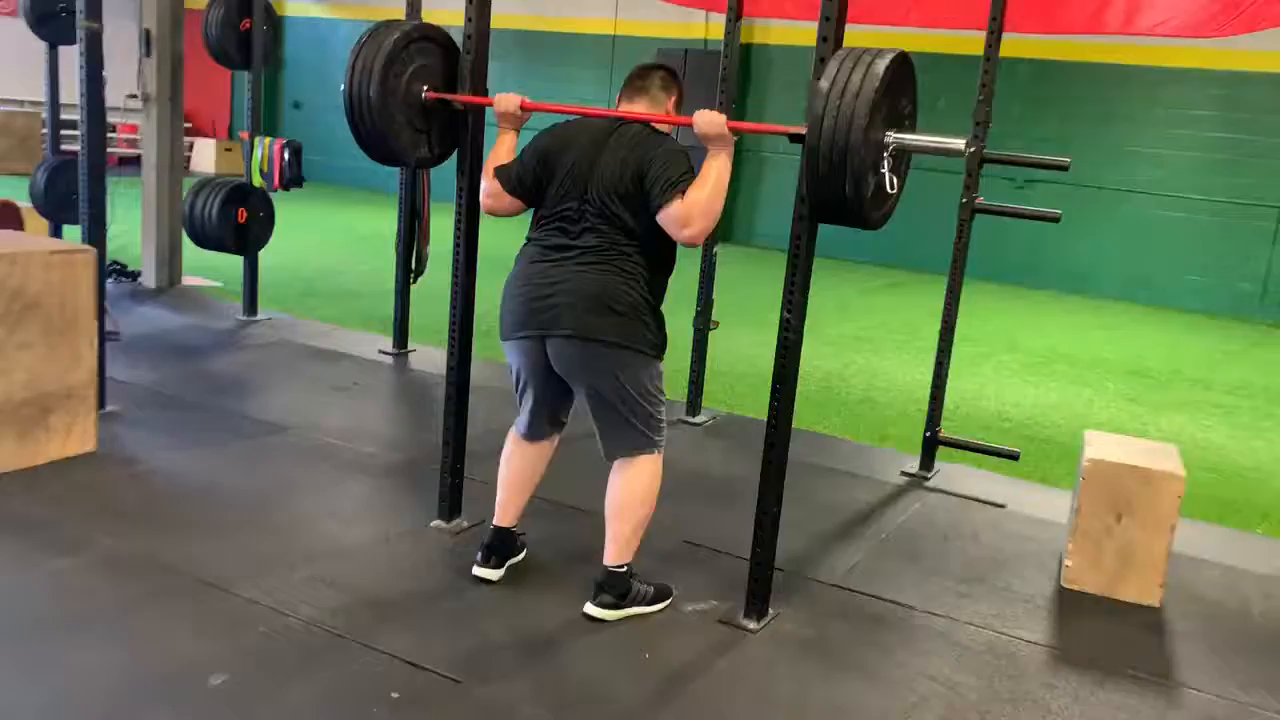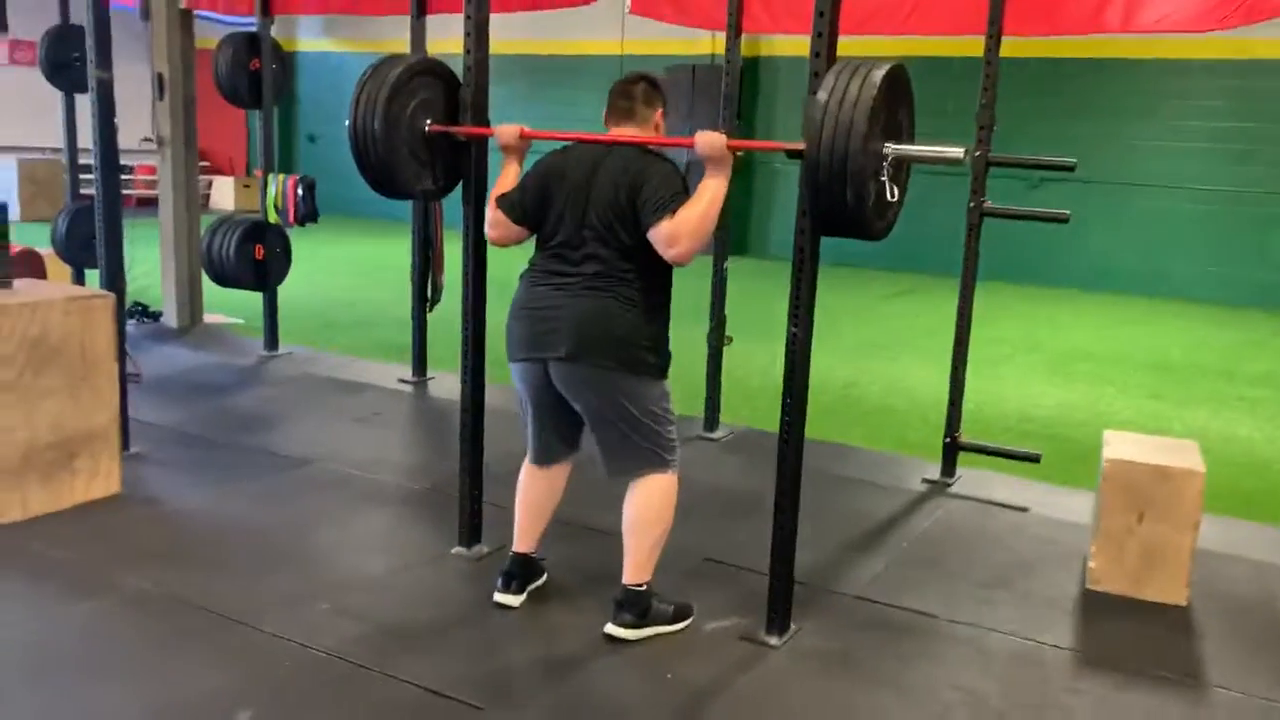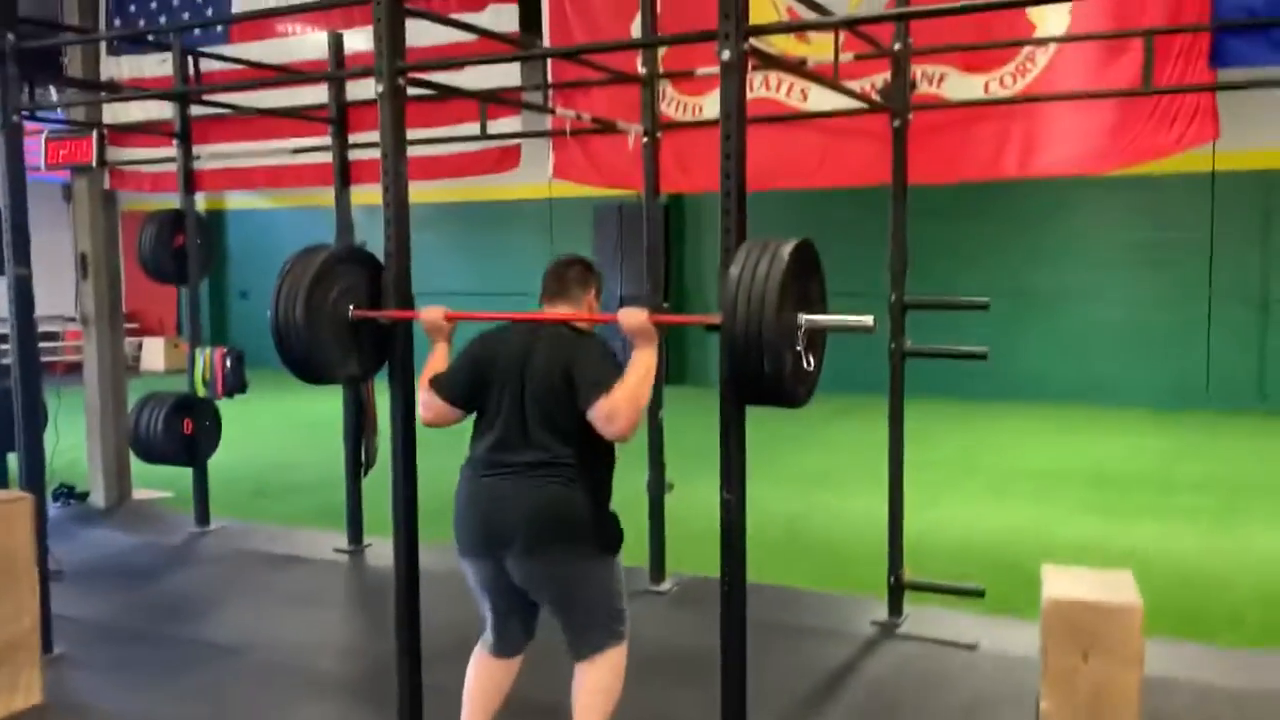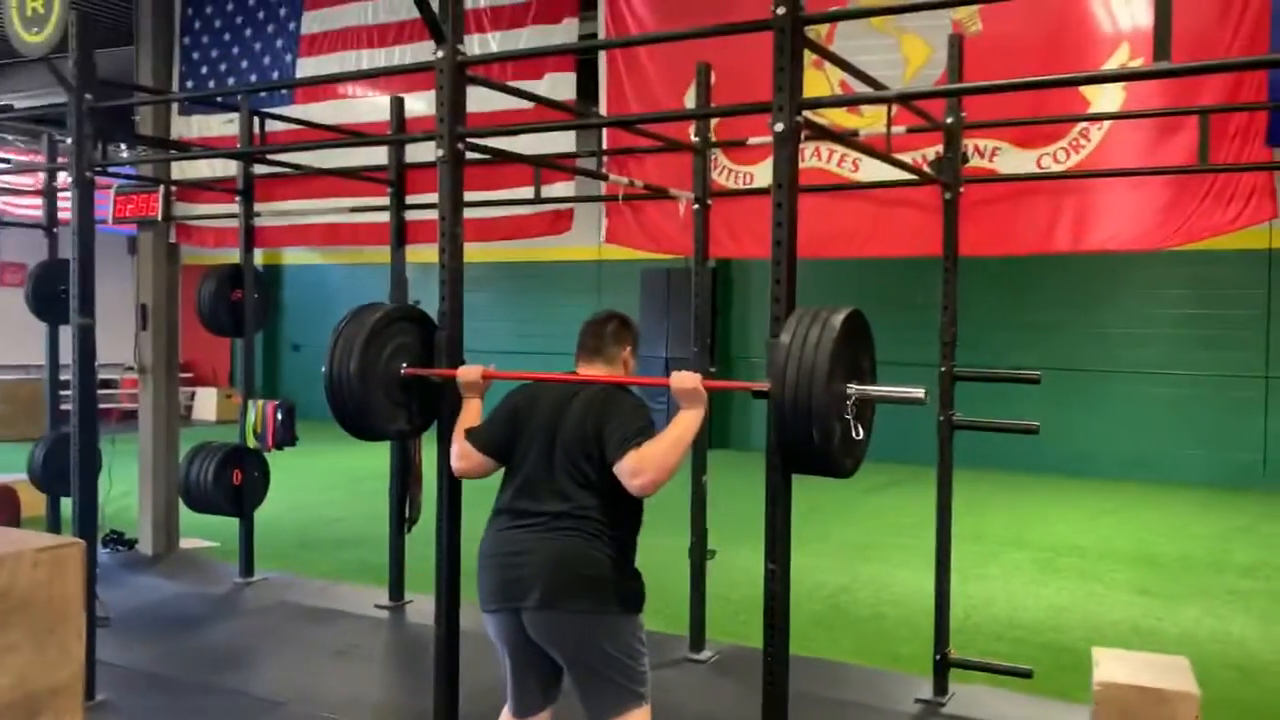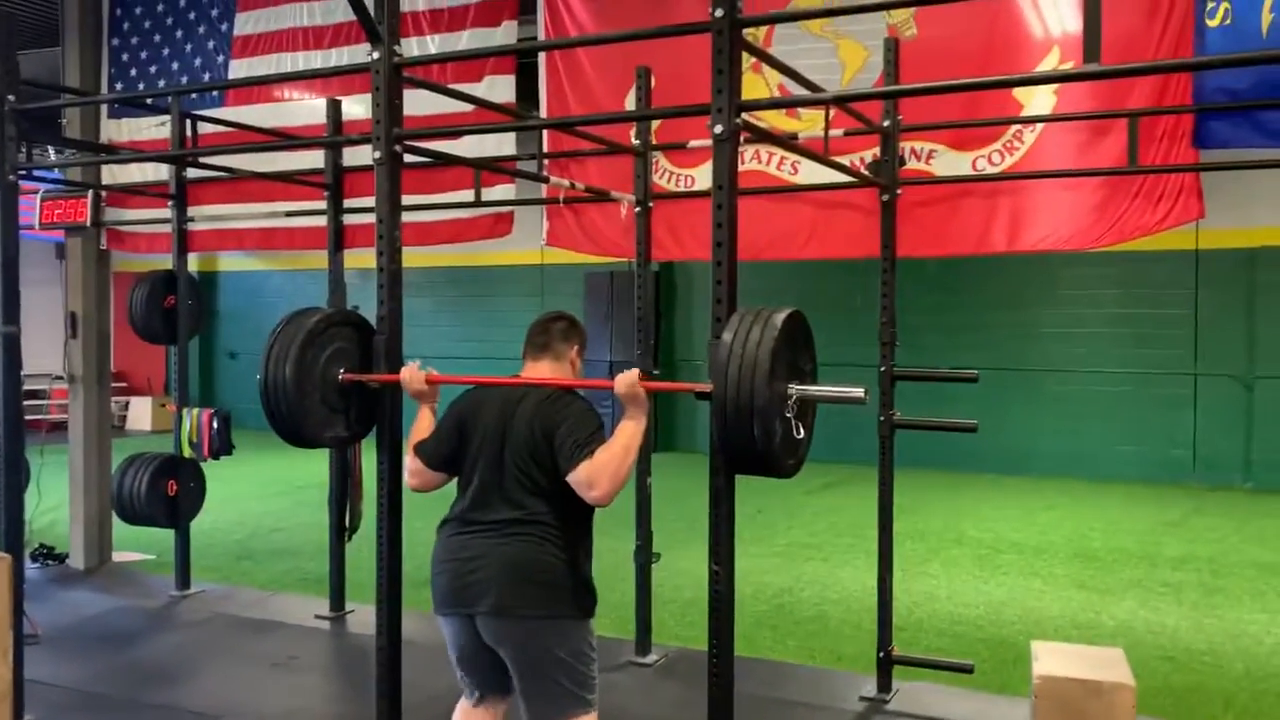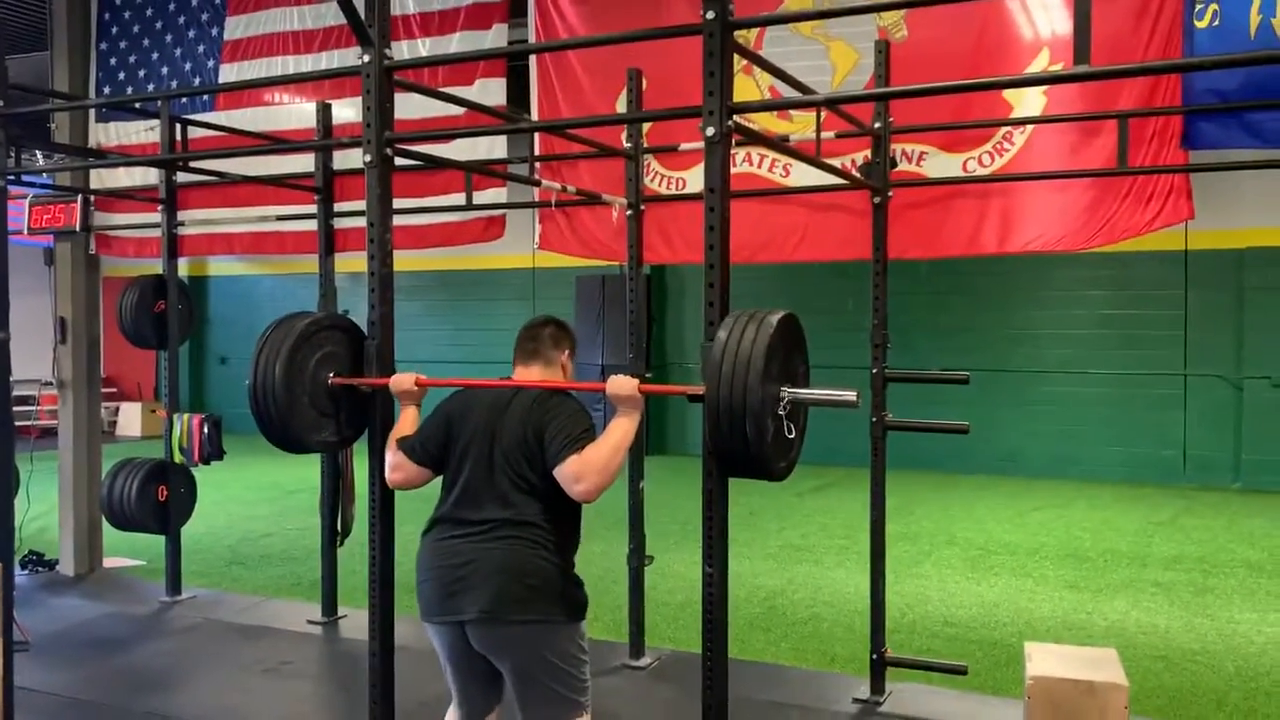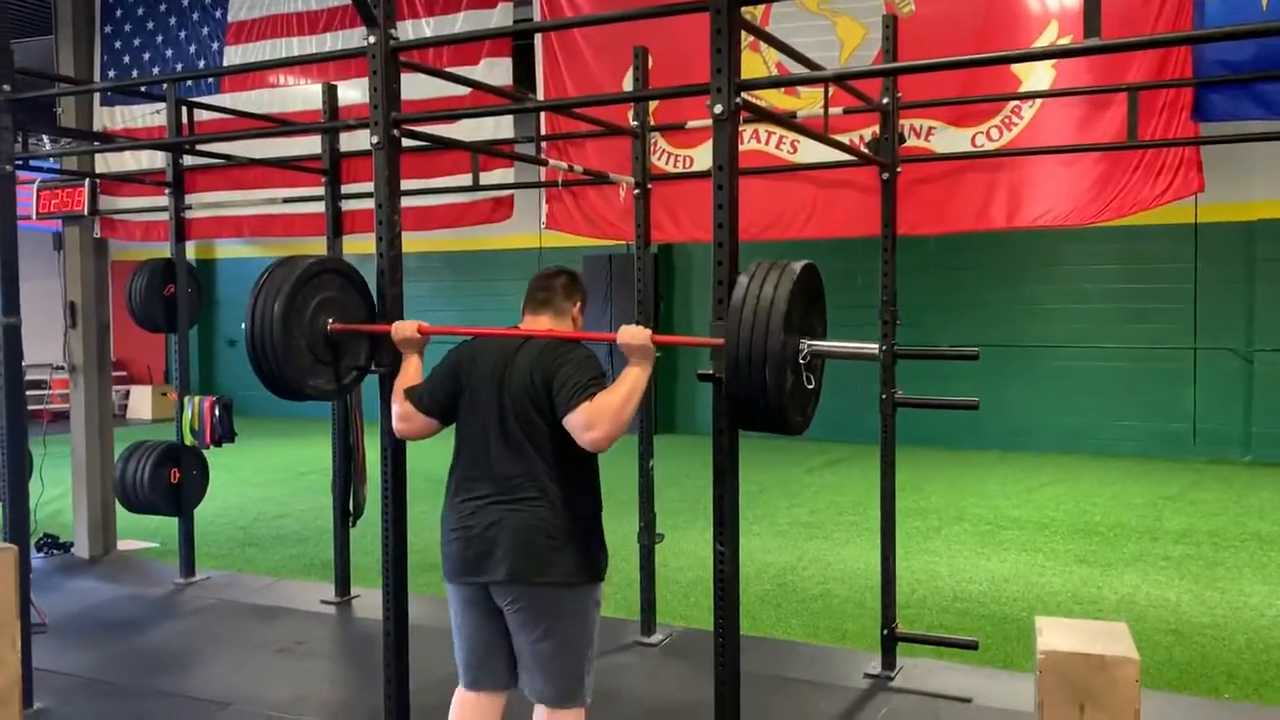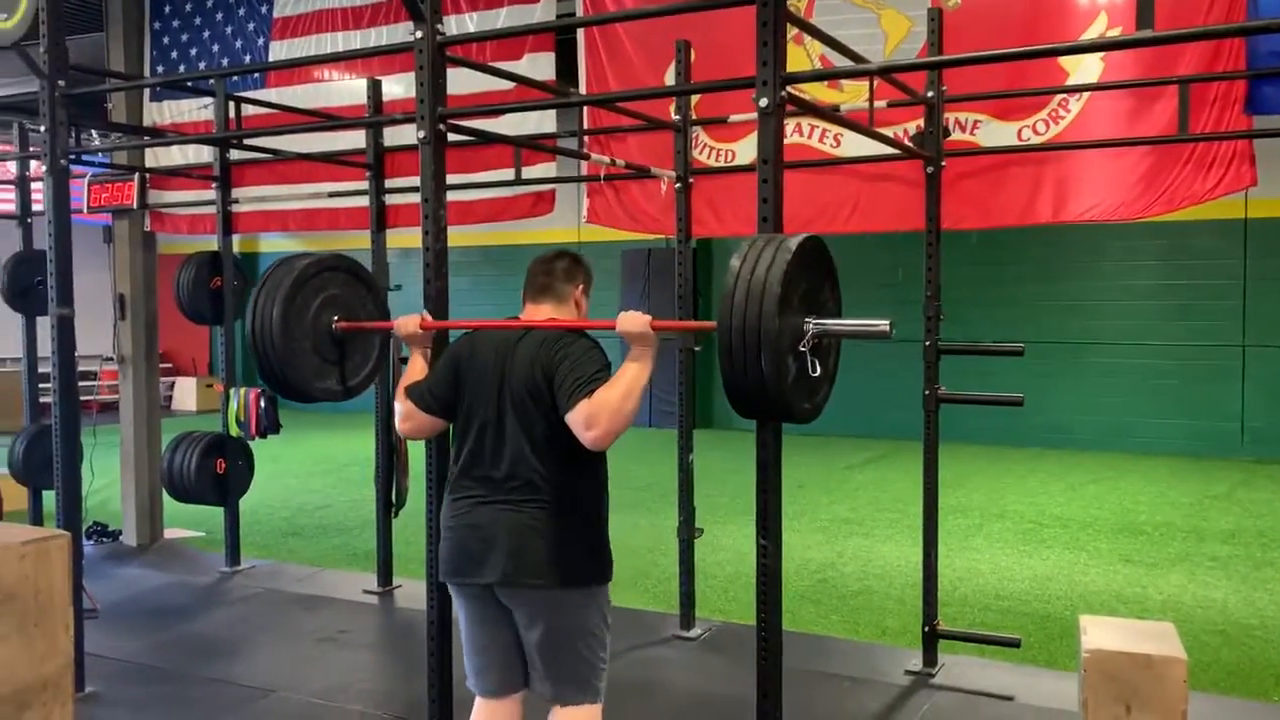
dt=0.7s
person 1, frame 1
left shoulder: (558, 136)
right shoulder: (661, 151)
left elbow: (492, 197)
right elbow: (689, 225)
left wrist: (507, 130)
right wrist: (719, 151)
left hip: (528, 303)
right hip: (606, 318)
left knee: (534, 425)
right knee: (639, 447)
left ankle: (496, 545)
right ankle: (614, 584)
person 1, frame 2
left shoulder: (556, 163)
right shoulder: (653, 171)
left elbow: (497, 228)
right elbow: (678, 244)
left wrist: (511, 159)
right wrist: (716, 172)
left hip: (533, 327)
right hip: (606, 340)
left knee: (546, 453)
right knee: (653, 466)
left ankle: (517, 571)
right ankle: (634, 602)
person 1, frame 3
left shoulder: (489, 343)
right shoulder: (586, 350)
left elbow: (431, 411)
right elbow: (615, 422)
left wrist: (440, 341)
right wrist: (645, 349)
left hip: (480, 516)
right hip: (558, 523)
left knee: (502, 638)
right knee: (603, 642)
person 1, frame 4
left shoulder: (525, 398)
right shoulder: (620, 406)
left elbow: (464, 461)
right elbow: (641, 476)
left wrist: (472, 397)
right wrist: (690, 410)
left hip: (503, 571)
right hip: (579, 579)
person 1, frame 5
left shoulder: (472, 402)
right shoulder: (568, 410)
left elbow: (418, 476)
right elbow: (597, 486)
left wrist: (426, 405)
right wrist: (634, 415)
left hip: (456, 575)
right hip: (532, 583)
person 1, frame 6
left shoulder: (460, 404)
right shoulder: (559, 410)
left elbow: (398, 472)
right elbow: (584, 481)
left wrist: (409, 404)
right wrist: (626, 414)
left hip: (442, 579)
right hip: (521, 587)
person 1, frame 7
left shoulder: (469, 354)
right shoulder: (568, 358)
left elbow: (406, 422)
right elbow: (595, 429)
left wrist: (411, 353)
right wrist: (638, 364)
left hip: (469, 543)
right hip: (547, 550)
person 1, frame 8
left shoulder: (469, 348)
right shoulder: (572, 350)
left elbow: (409, 421)
right elbow: (596, 427)
left wrist: (418, 349)
right wrist: (640, 355)
left hip: (471, 543)
right hip: (552, 553)
